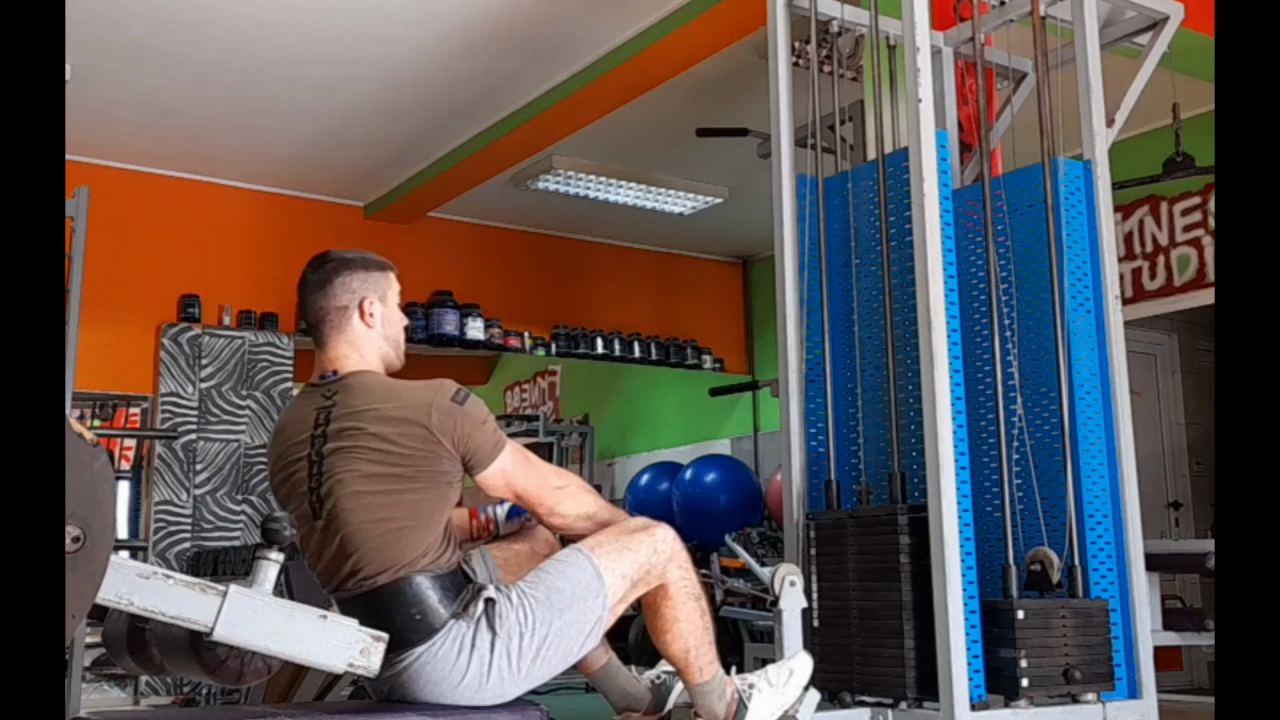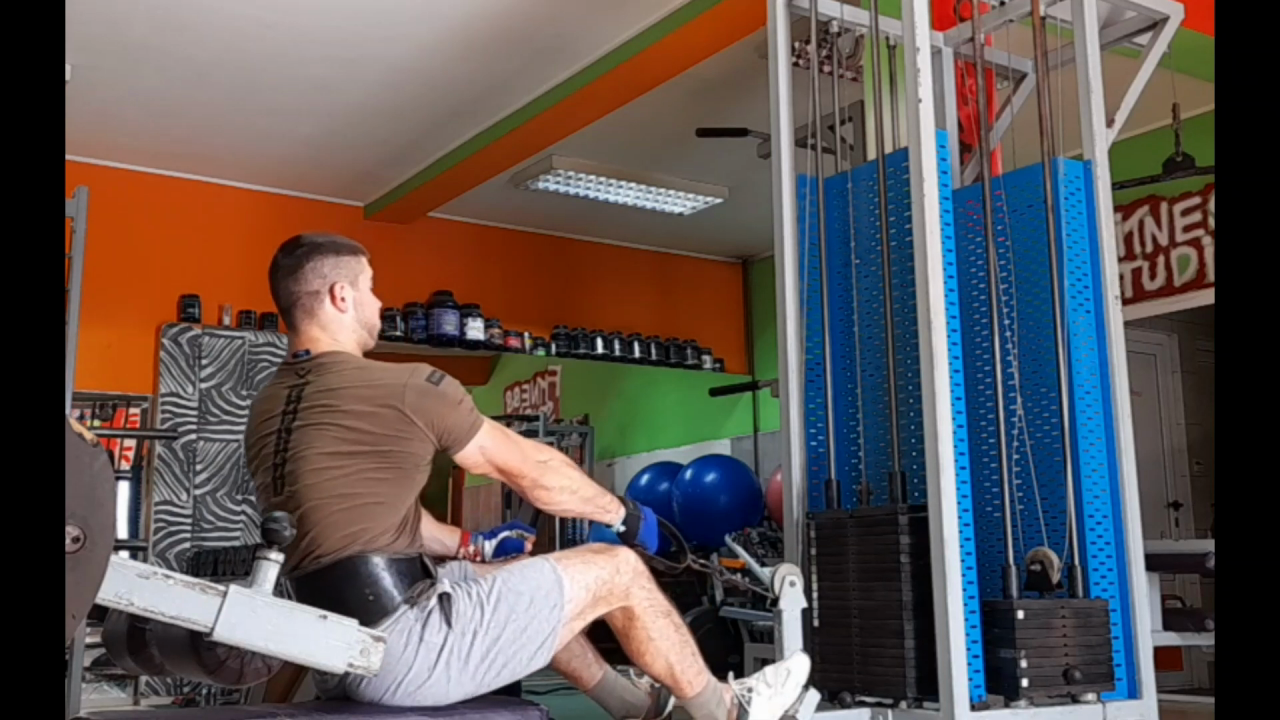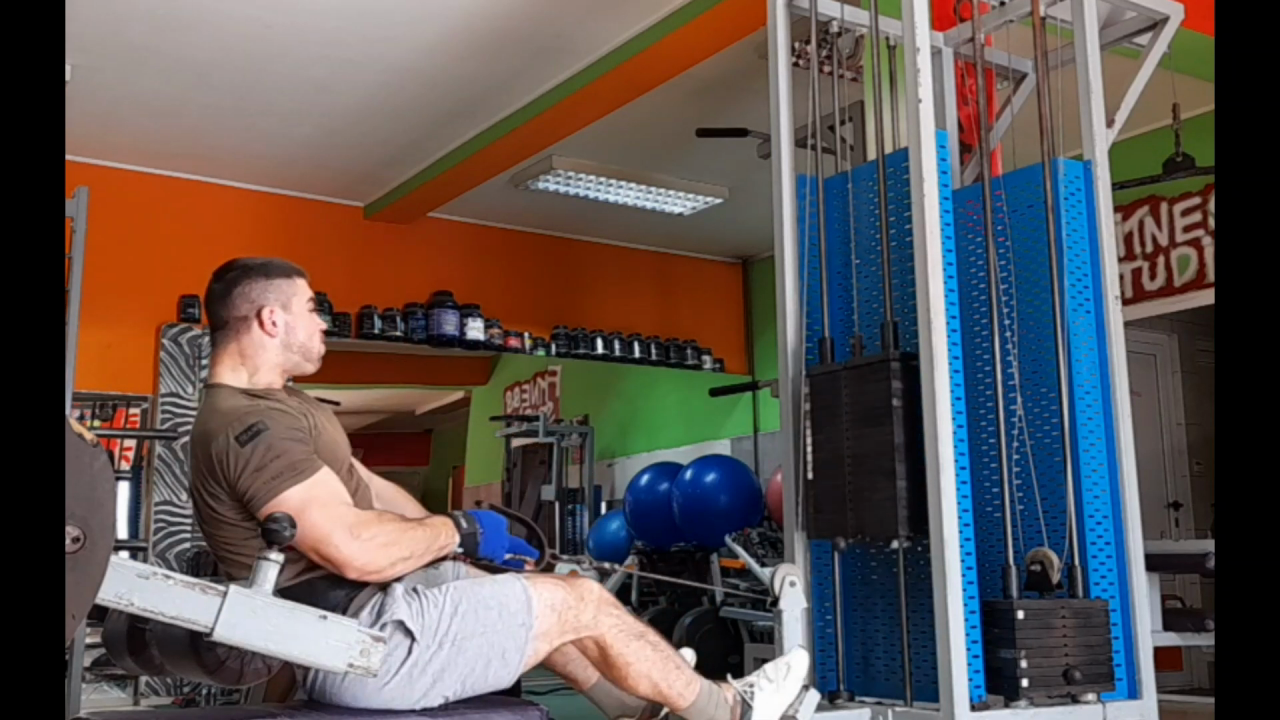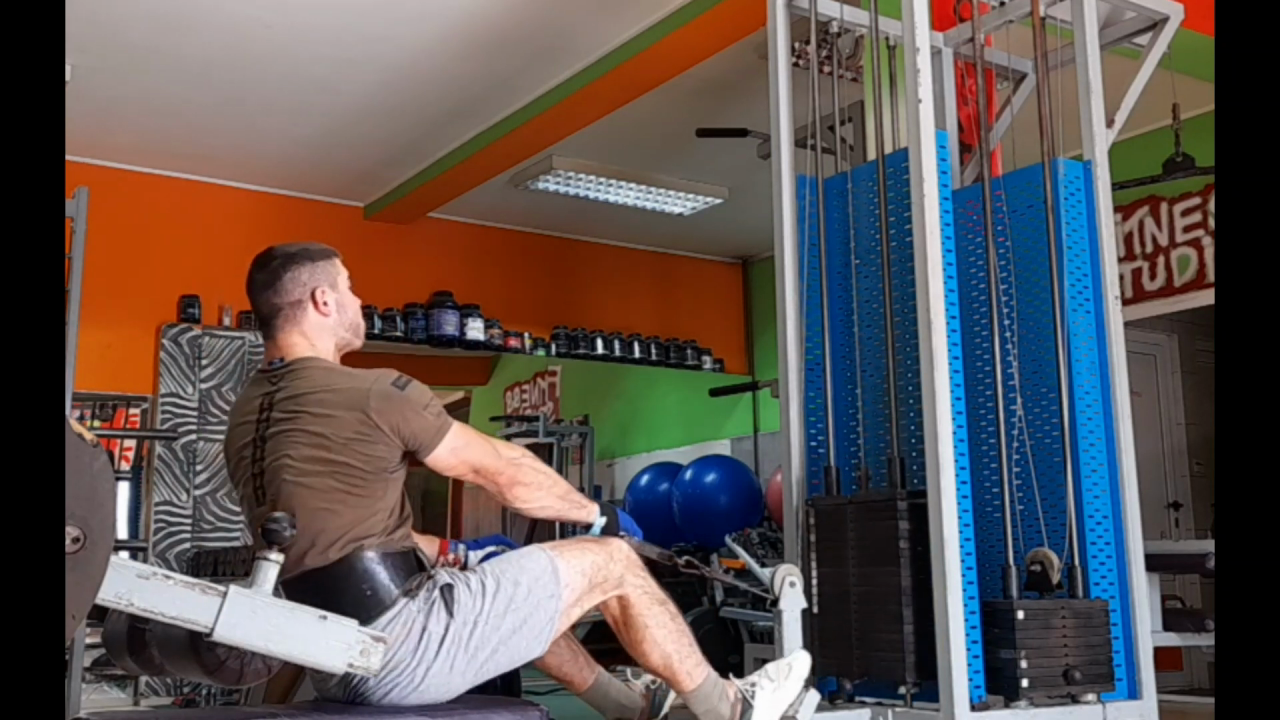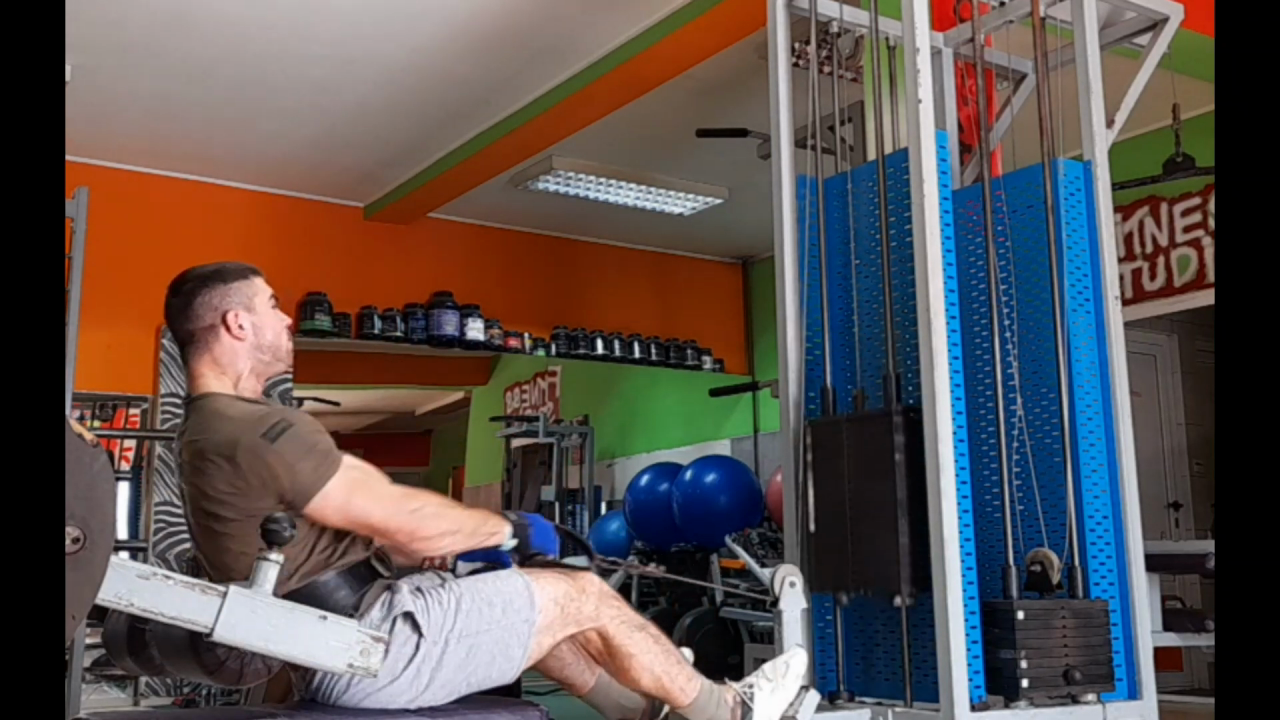
dt=1s
person 1, frame 1
left shoulder: (287, 435)
right shoulder: (432, 405)
right elbow: (549, 494)
right wrist: (624, 525)
left hip: (386, 661)
right hip: (458, 656)
left knee: (538, 540)
right knee: (656, 545)
person 1, frame 2
left shoulder: (267, 411)
right shoulder: (403, 389)
right elbow: (530, 469)
left wrist: (468, 544)
right wrist: (623, 513)
right hip: (400, 645)
left knee: (513, 574)
right knee: (617, 570)
person 1, frame 3
left shoulder: (279, 408)
right shoulder: (249, 428)
left elbow: (370, 495)
right elbow: (360, 548)
left wrist: (453, 541)
right wrist: (460, 531)
left hip: (350, 625)
left knee: (516, 581)
right knee: (582, 602)
person 1, frame 4
left shoulder: (248, 416)
right shoulder: (374, 394)
right elbow: (505, 472)
left wrist: (451, 552)
right wrist: (600, 515)
right hip: (398, 643)
left knee: (515, 584)
right knee: (611, 561)
person 1, frame 5
left shoulder: (210, 428)
right shoulder: (260, 433)
right elbow: (407, 516)
left wrist: (440, 556)
right wrist: (507, 529)
left knee: (501, 597)
right knee: (584, 596)
